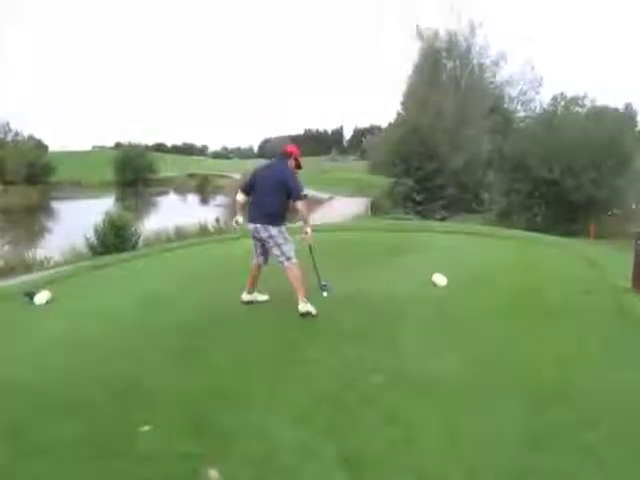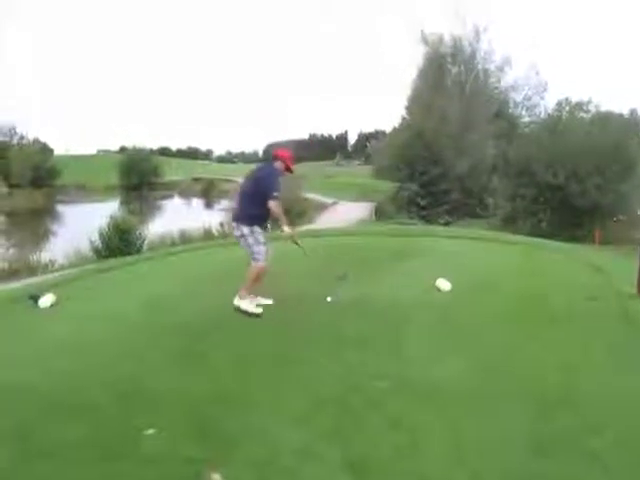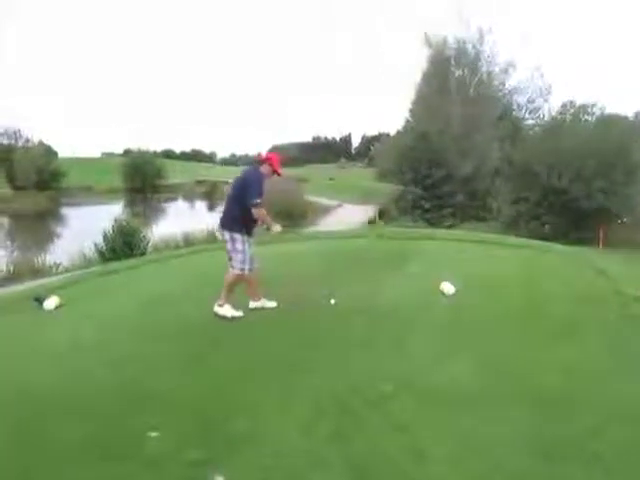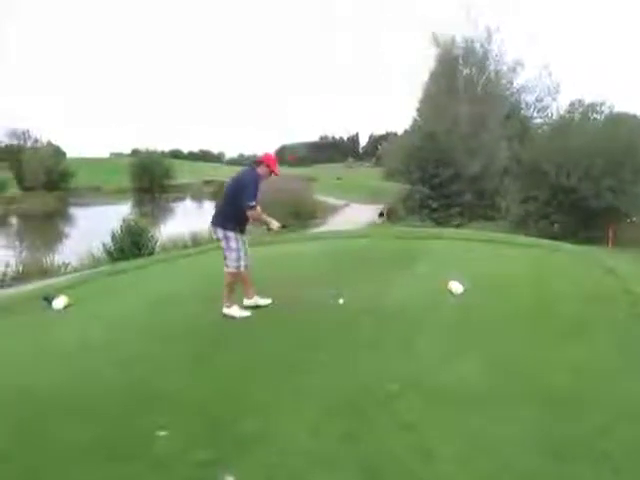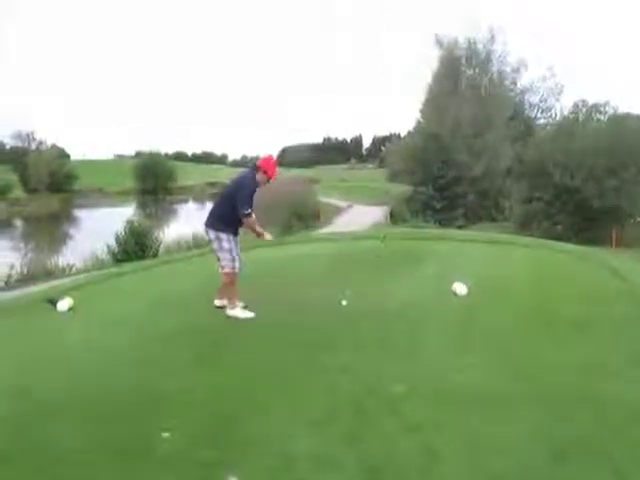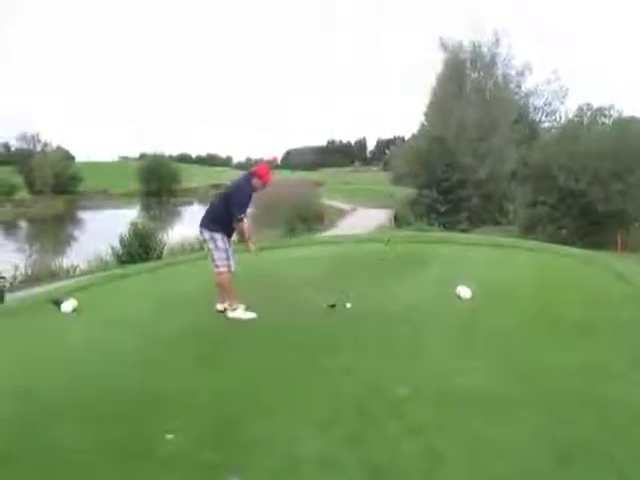
dt=0.3s
person 1, frame 1
left shoulder: (260, 170)
right shoulder: (289, 174)
left elbow: (241, 194)
right elbow: (299, 202)
left wrist: (239, 214)
right wrist: (307, 225)
left hip: (254, 223)
right hip: (271, 225)
left knee: (260, 259)
right knee: (290, 261)
left ankle: (249, 293)
right ankle: (303, 303)
person 1, frame 2
left shoulder: (260, 171)
right shoulder: (271, 173)
right elbow: (273, 203)
right wrist: (284, 224)
left hip: (242, 221)
right hip: (249, 224)
left knee: (257, 260)
right knee: (260, 262)
left ankle: (251, 296)
right ankle: (243, 297)
person 1, frame 3
left shoulder: (250, 175)
right shoulder: (255, 178)
right elbow: (256, 210)
left wrist: (268, 222)
right wrist: (272, 225)
left hip: (239, 227)
right hip: (235, 229)
left knee: (248, 266)
right knee: (238, 268)
left ankle: (256, 299)
right ankle: (222, 304)
person 1, frame 4
left shoulder: (248, 175)
right shoulder: (250, 180)
left elbow: (251, 207)
right elbow: (251, 212)
left wrist: (267, 220)
right wrist: (269, 222)
left hip: (233, 225)
right hip: (227, 227)
left knee: (242, 263)
right knee: (234, 266)
left ankle: (250, 297)
right ankle: (228, 305)
person 1, frame 5
left shoulder: (248, 180)
right shoulder: (246, 185)
left elbow: (247, 214)
right elbow: (246, 218)
left wrist: (258, 229)
right wrist: (262, 234)
left hip: (227, 227)
right hip: (219, 228)
left knee: (231, 266)
right knee: (230, 267)
left ankle: (221, 298)
right ankle: (233, 307)
person 1, frame 6
left shoulder: (244, 185)
right shoulder: (242, 191)
left elbow: (239, 218)
right elbow: (238, 223)
left wrist: (247, 235)
right wrist: (248, 242)
left hip: (220, 228)
right hip: (213, 229)
left knee: (225, 267)
right knee: (224, 268)
left ankle: (223, 302)
right ankle: (233, 308)
